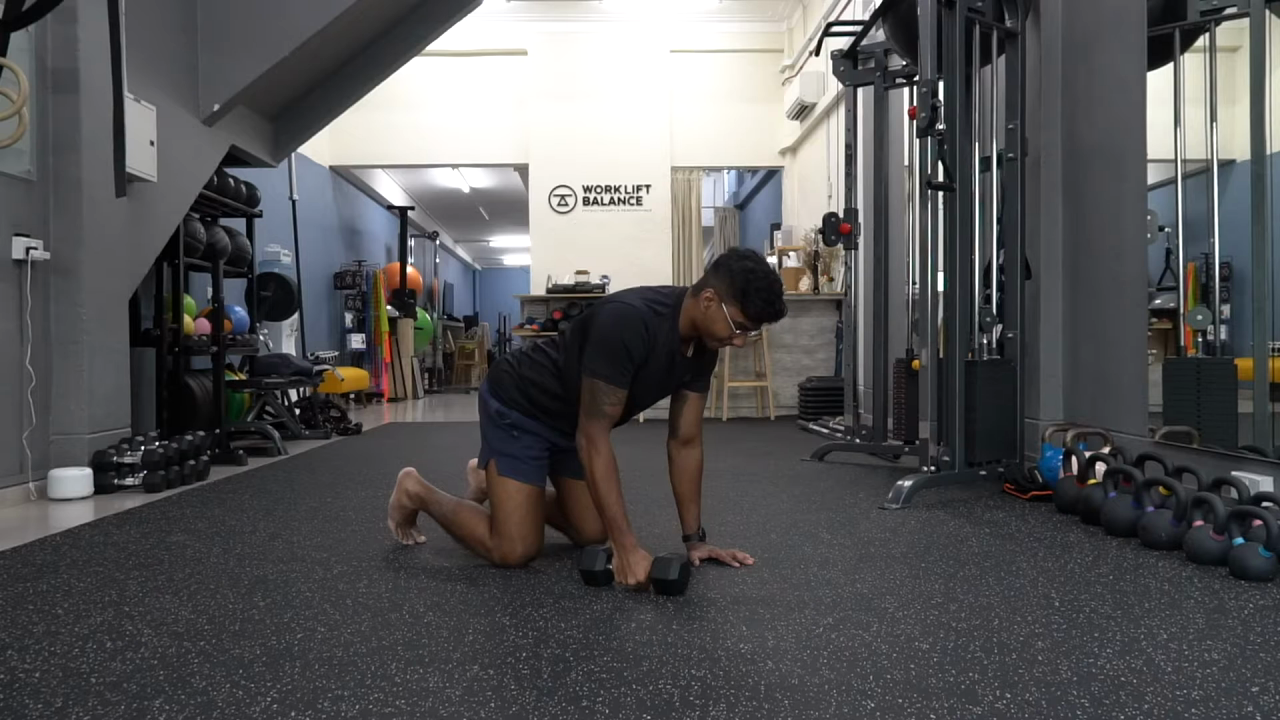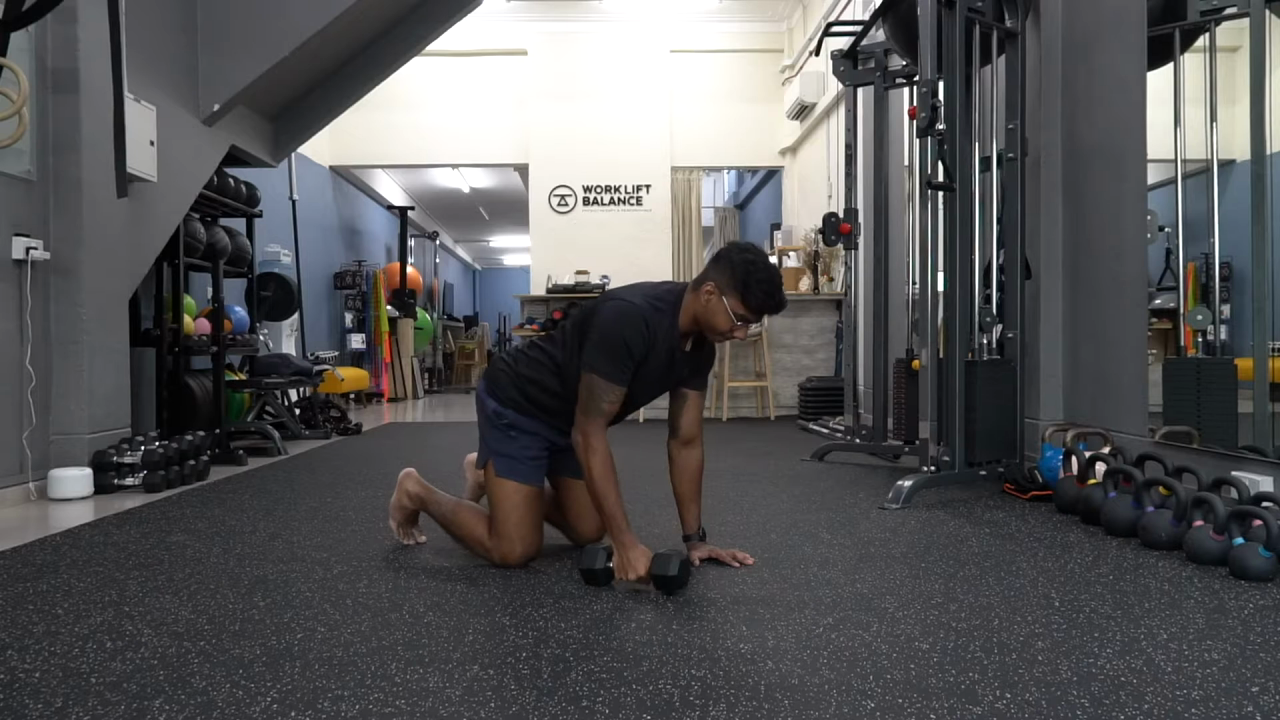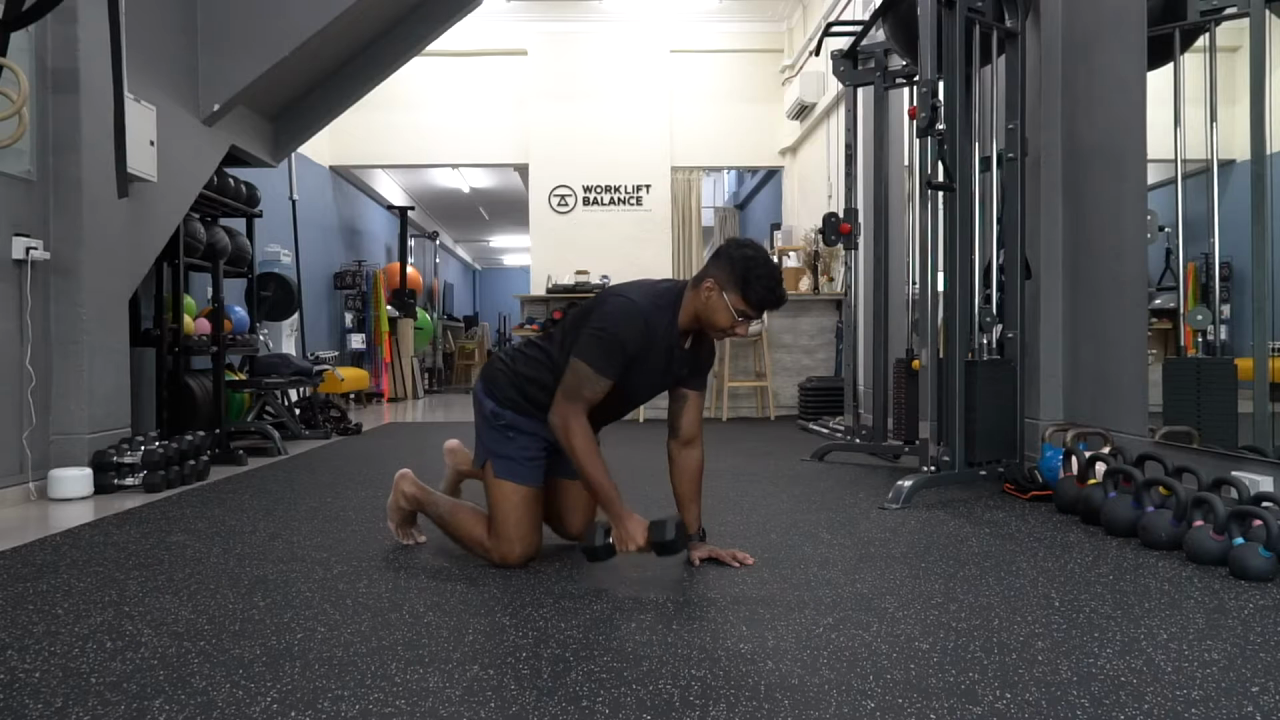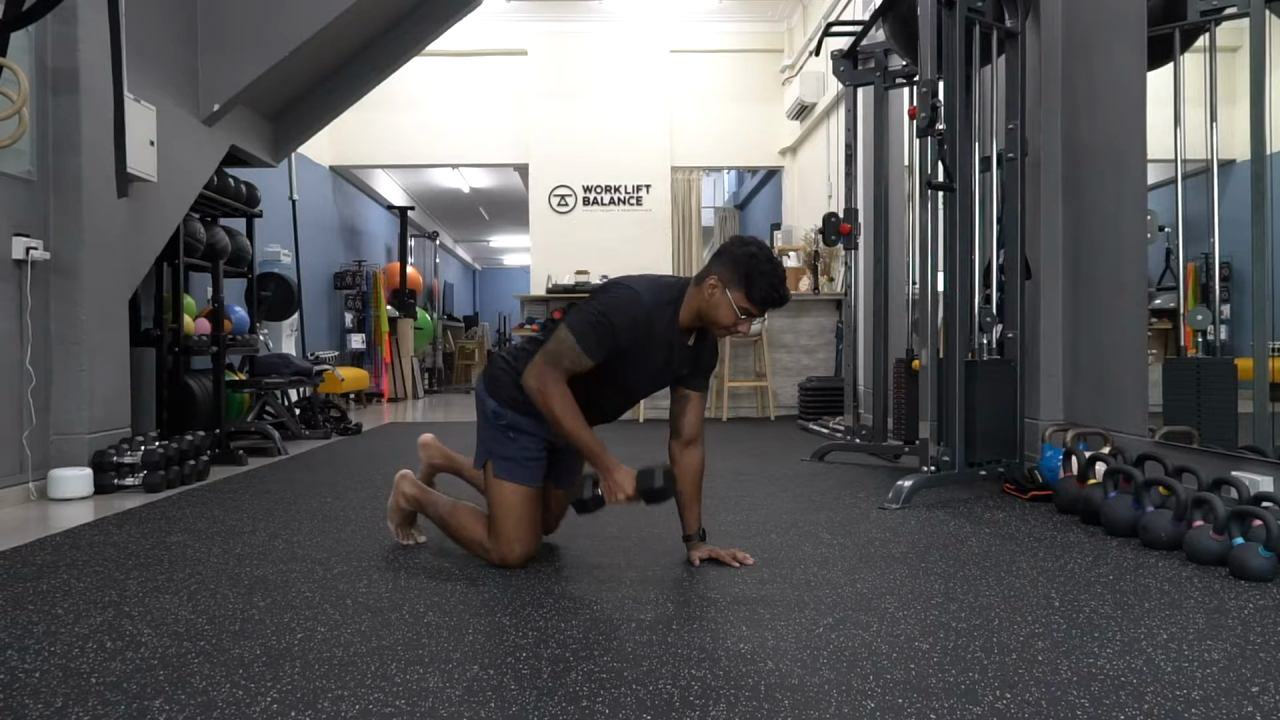
dt=0.2s
person 1, frame 1
left shoulder: (702, 348)
right shoulder: (628, 321)
left elbow: (685, 442)
right elbow: (593, 437)
left wrist: (694, 539)
right wrist: (626, 545)
left hip: (570, 416)
right hip: (518, 405)
left knee: (591, 534)
right knee: (514, 550)
left ankle: (491, 480)
right ankle: (416, 492)
person 1, frame 2
left shoulder: (700, 346)
right shoulder: (629, 318)
left elbow: (685, 441)
right elbow: (589, 434)
left wrist: (694, 538)
right wrist: (626, 542)
left hip: (567, 415)
right hip: (515, 404)
left knee: (589, 533)
right knee: (513, 551)
left ankle: (489, 473)
right ankle: (416, 492)
person 1, frame 3
left shoulder: (699, 346)
right shoulder: (630, 315)
left elbow: (685, 441)
right elbow: (567, 416)
left wrist: (695, 538)
right wrist: (620, 515)
left hip: (565, 412)
right hip: (513, 403)
left knee: (576, 529)
right knee: (513, 550)
left ankle: (471, 462)
right ankle: (412, 493)
person 1, frame 4
left shoulder: (702, 345)
right shoulder: (632, 305)
left elbow: (686, 441)
right elbow: (540, 379)
left wrist: (694, 538)
right wrist: (607, 466)
left hip: (565, 413)
right hip: (516, 401)
left knee: (544, 523)
right knee: (512, 550)
left ankle: (440, 456)
right ankle: (412, 494)
